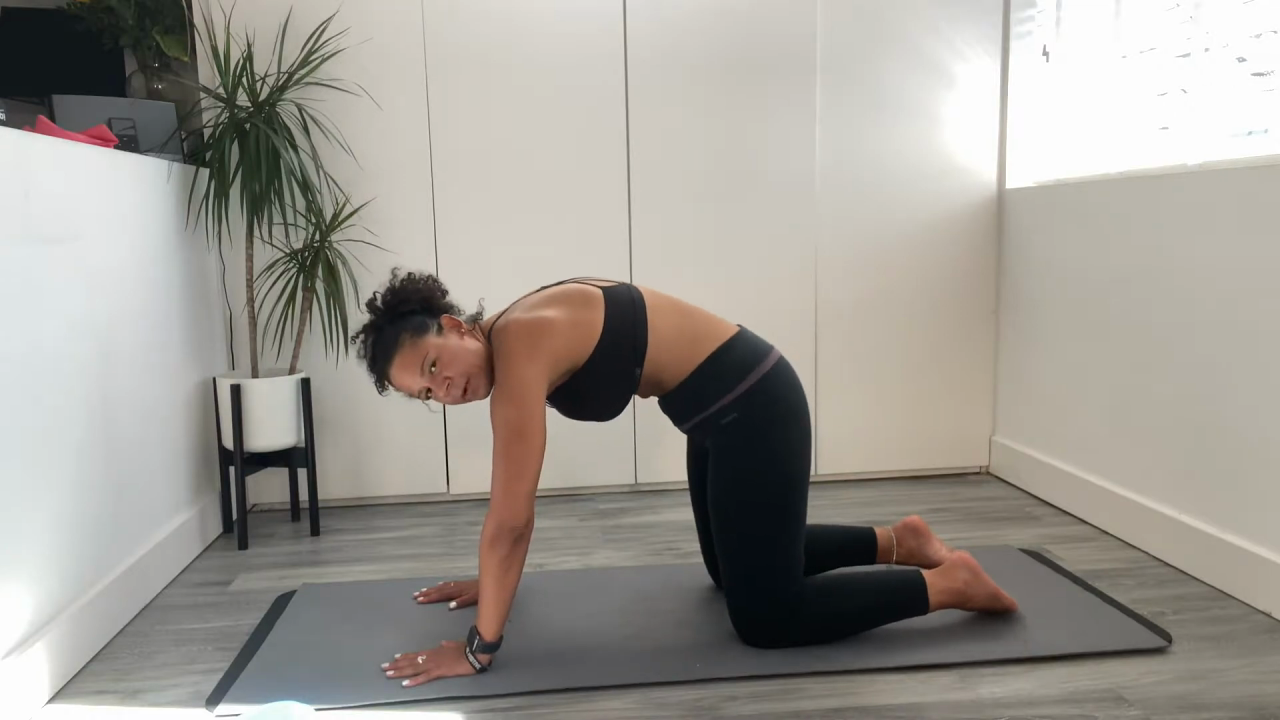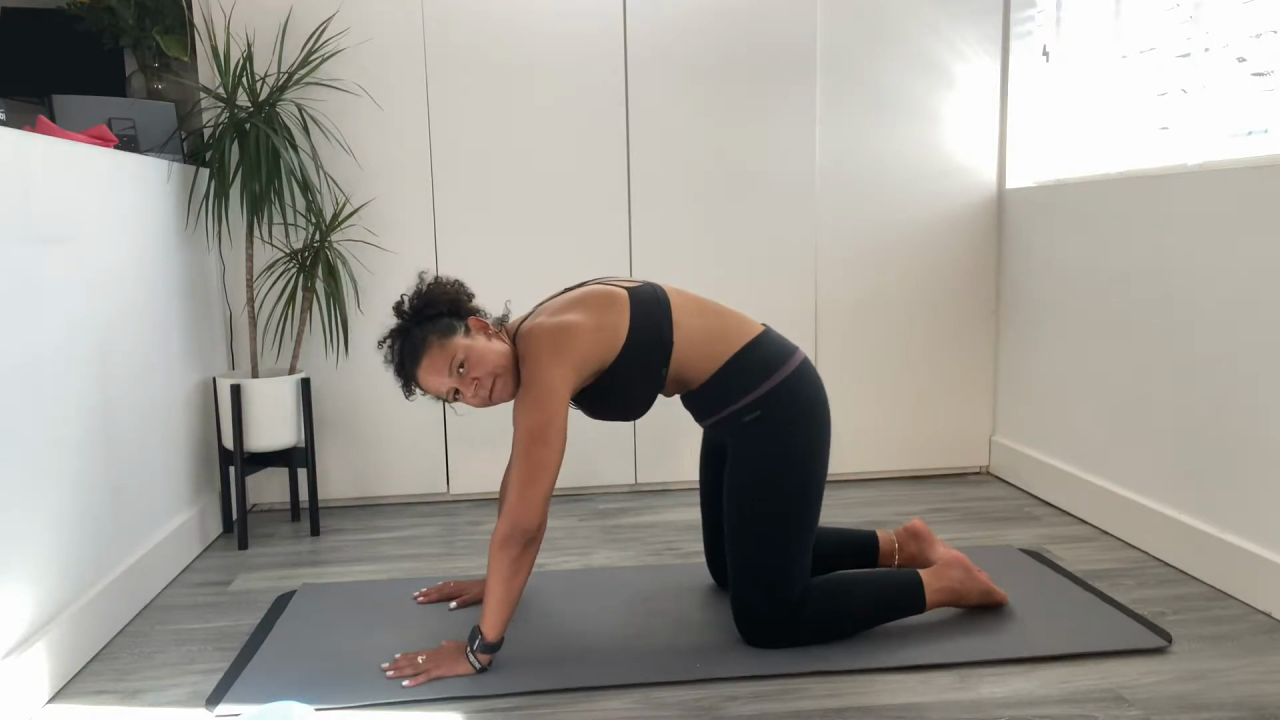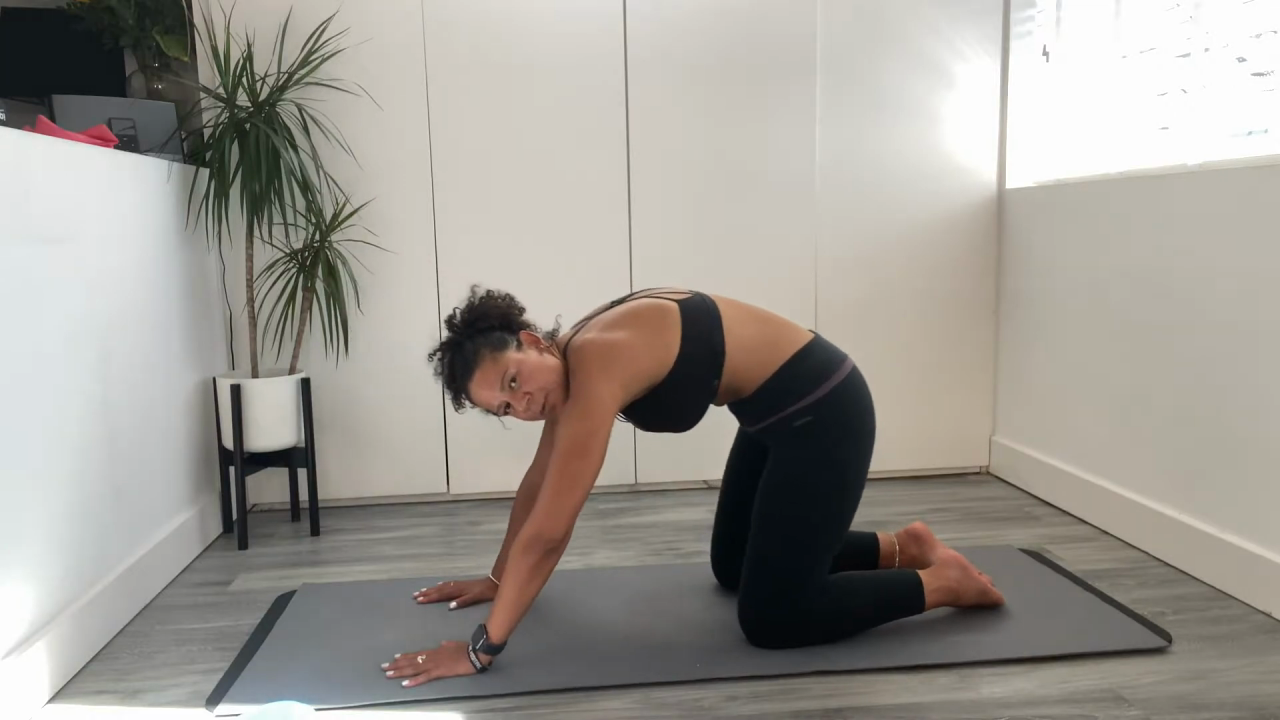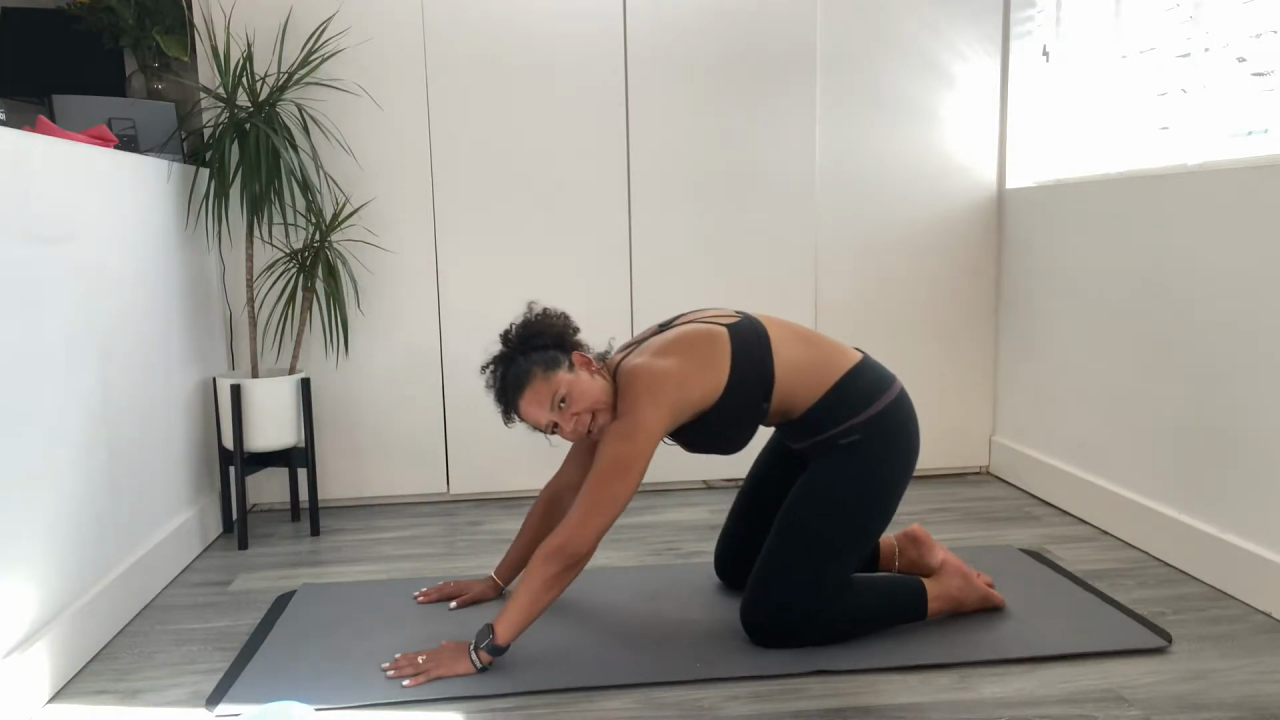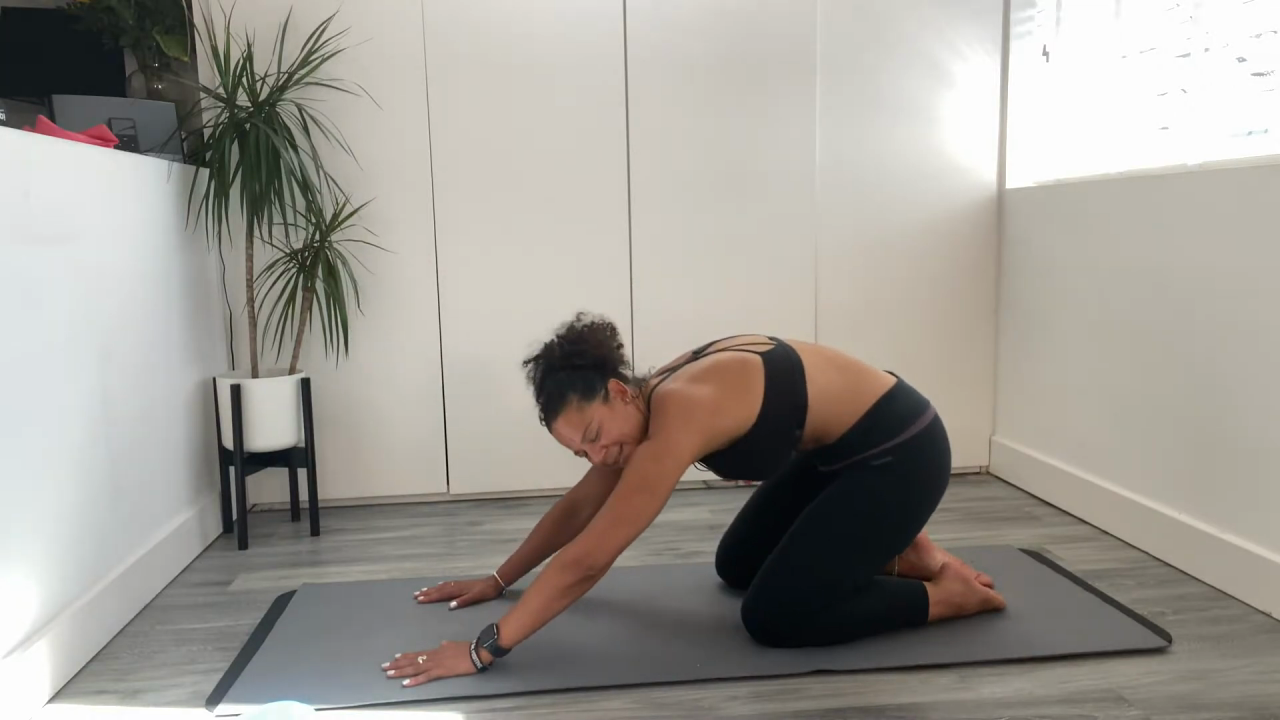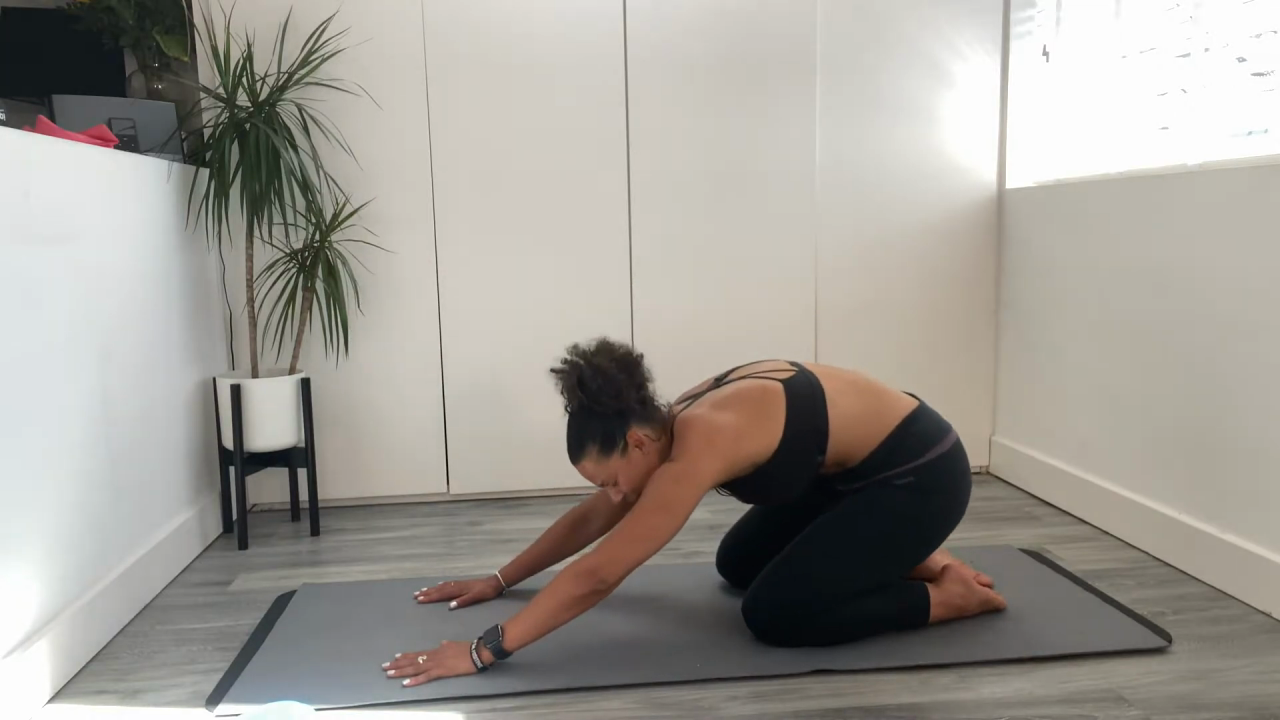
dt=0.4s
person 1, frame 1
left shoulder: (520, 347)
right shoulder: (516, 339)
left elbow: (511, 516)
right elbow: (510, 491)
left wrist: (478, 648)
right wrist: (490, 581)
left hip: (753, 406)
right hip: (725, 405)
left knee: (766, 617)
right knee: (733, 567)
left ankle: (951, 583)
right ankle: (897, 541)
person 1, frame 2
left shoulder: (546, 350)
right shoulder: (534, 343)
left elbow: (523, 521)
right elbow: (517, 480)
left wrist: (479, 648)
right wrist: (492, 581)
left hip: (776, 404)
right hip: (738, 408)
left knee: (767, 618)
right knee: (730, 568)
left ankle: (942, 581)
right ankle: (899, 545)
person 1, frame 3
left shoulder: (597, 365)
right shoulder: (571, 361)
left elbow: (548, 532)
right elbow: (538, 483)
left wrist: (481, 649)
right wrist: (496, 580)
left hip: (824, 411)
right hip: (776, 412)
left knee: (770, 618)
right knee: (732, 569)
left ankle: (940, 582)
right ankle: (900, 547)
person 1, frame 4
left shoulder: (646, 391)
right shoulder: (617, 380)
left elbow: (571, 547)
right elbow: (561, 493)
left wrist: (483, 648)
right wrist: (497, 581)
left hip: (870, 430)
right hip: (814, 428)
left knee: (773, 617)
right knee: (736, 568)
left ankle: (946, 589)
right ankle: (900, 550)
person 1, frame 5
left shoulder: (679, 417)
right shoulder: (651, 401)
left elbow: (587, 561)
right elbow: (579, 505)
left wrist: (483, 649)
right wrist: (498, 580)
left hip: (902, 454)
right hip: (841, 448)
left knee: (773, 616)
right knee: (738, 567)
left ankle: (947, 594)
right ankle: (900, 552)
person 1, frame 6
left shoulder: (700, 445)
right shoulder: (675, 423)
left elbow: (598, 575)
right elbow: (590, 518)
left wrist: (483, 650)
right wrist: (500, 579)
left hip: (922, 474)
right hip: (858, 464)
left knee: (775, 613)
right knee: (739, 564)
left ankle: (945, 595)
right ankle: (904, 556)
